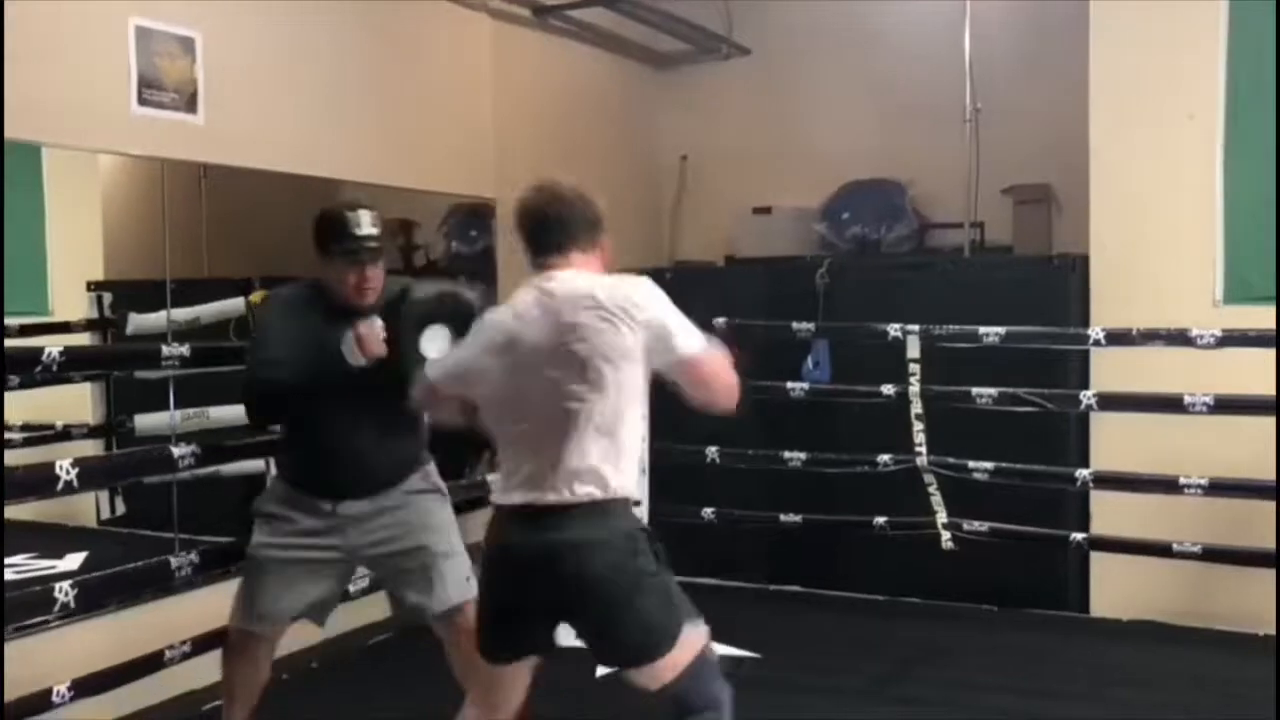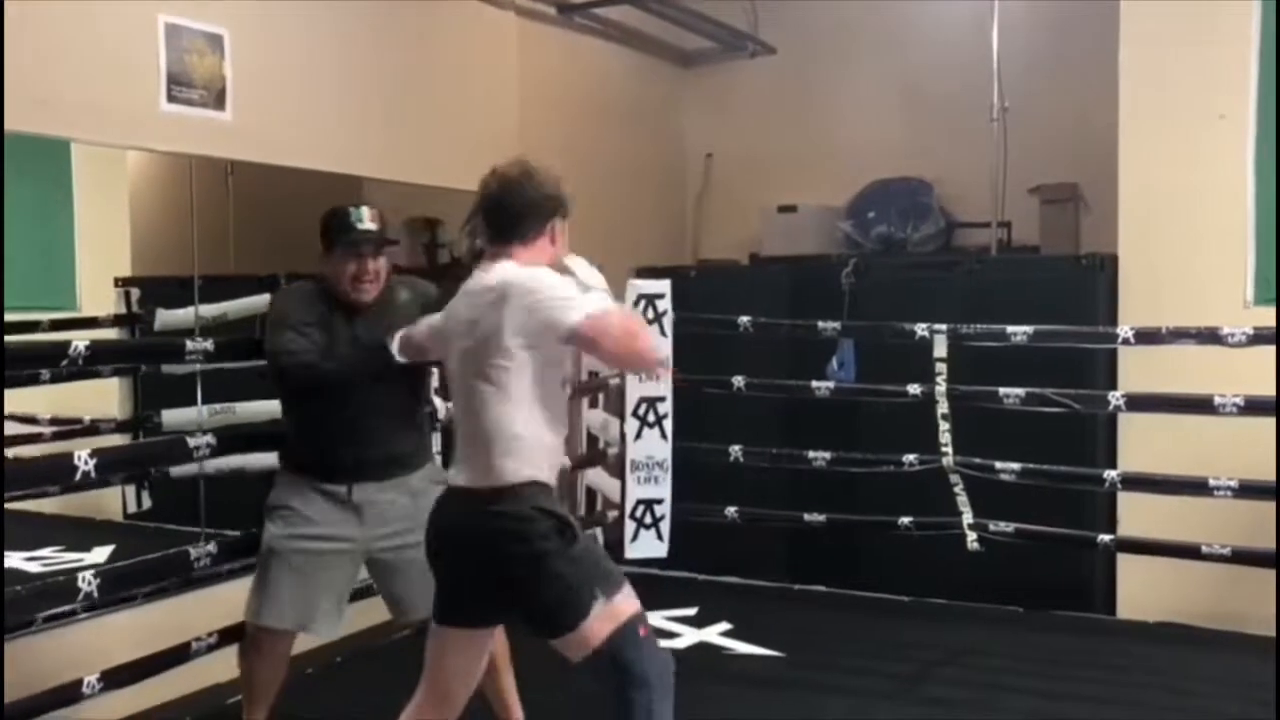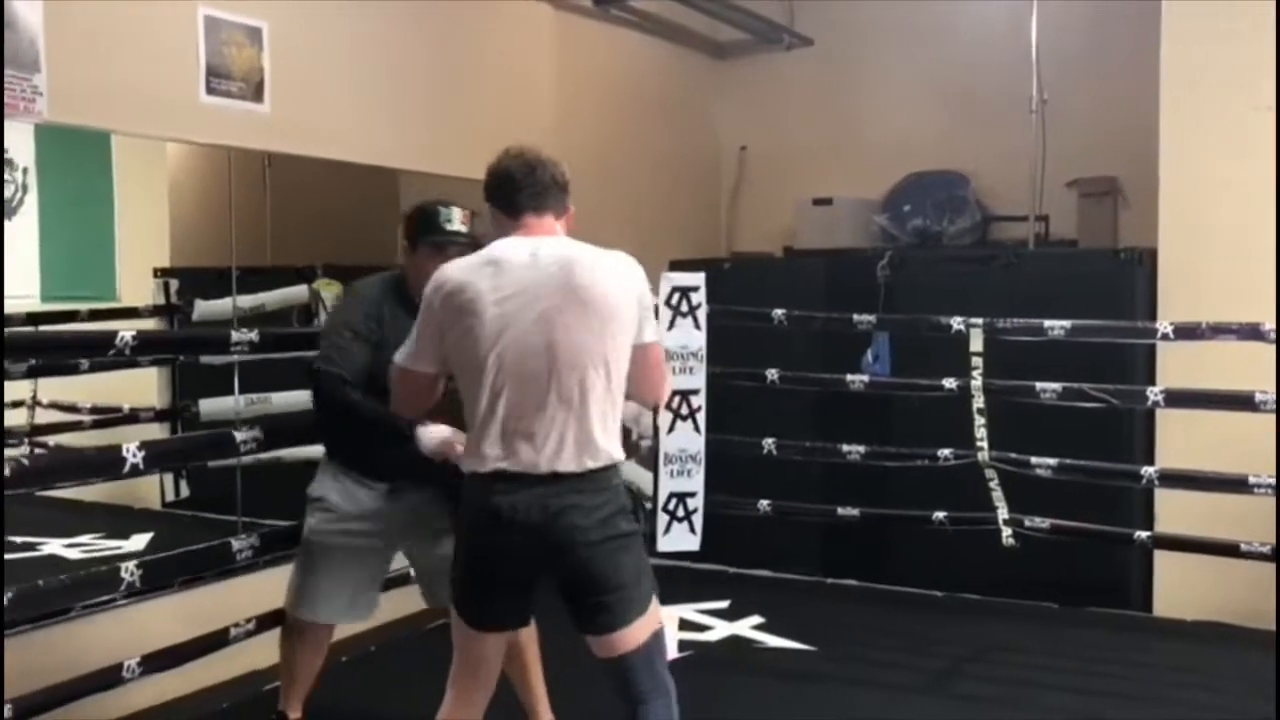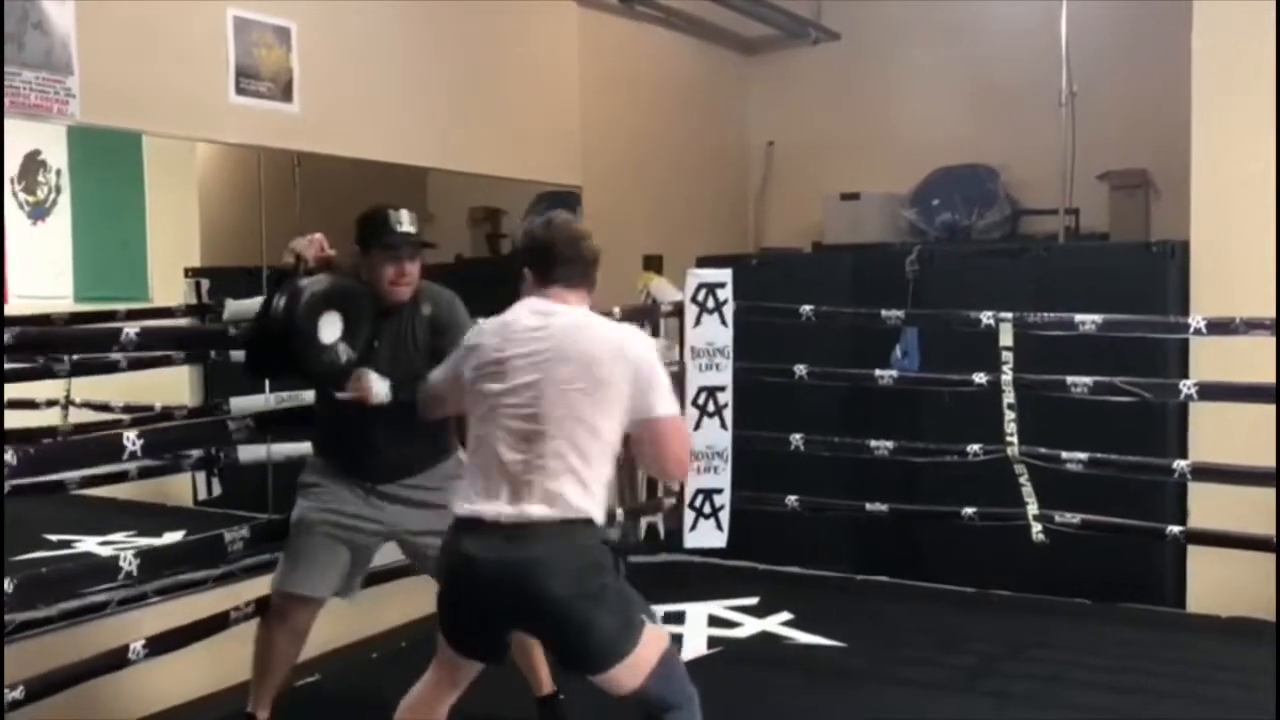
dt=1s
person 1, frame 1
left shoulder: (495, 327)
right shoulder: (626, 297)
left elbow: (432, 398)
right elbow: (720, 391)
left hip: (512, 539)
right hip: (597, 538)
person 1, frame 2
left shoulder: (464, 302)
right shoulder: (537, 288)
left elbow: (409, 344)
right elbow: (641, 353)
right wrist: (593, 289)
left hip: (460, 520)
right hip: (520, 519)
right knee: (645, 675)
person 1, frame 3
left shoulder: (454, 282)
right shoulder: (619, 274)
left elbow: (408, 402)
right elbow: (653, 391)
left hip: (495, 507)
right hip: (589, 504)
person 1, frame 4
left shoulder: (483, 338)
right shoulder: (625, 346)
left elbow: (434, 401)
right elbow: (674, 465)
left hip: (473, 553)
right hip: (568, 556)
person 2, frame 1
right shoulder: (284, 310)
right elbow: (262, 405)
right wrist: (343, 358)
left hip: (403, 492)
right hip: (306, 501)
left knee: (460, 613)
right knee: (252, 627)
person 2, frame 2
left shoulder: (416, 297)
right shoulder: (296, 304)
right elbow: (296, 381)
right wrist: (393, 352)
left hip: (409, 486)
right hip: (315, 494)
right knee: (269, 622)
person 2, frame 3
right shoulder: (366, 301)
right elbow: (330, 398)
right wrist: (419, 435)
left hip: (442, 484)
right hip: (356, 485)
right knee: (311, 612)
person 2, frame 4
left shoulder: (440, 307)
right elbow: (260, 360)
left wrist: (389, 390)
left hip: (432, 479)
right hip: (342, 482)
right knee: (291, 601)
